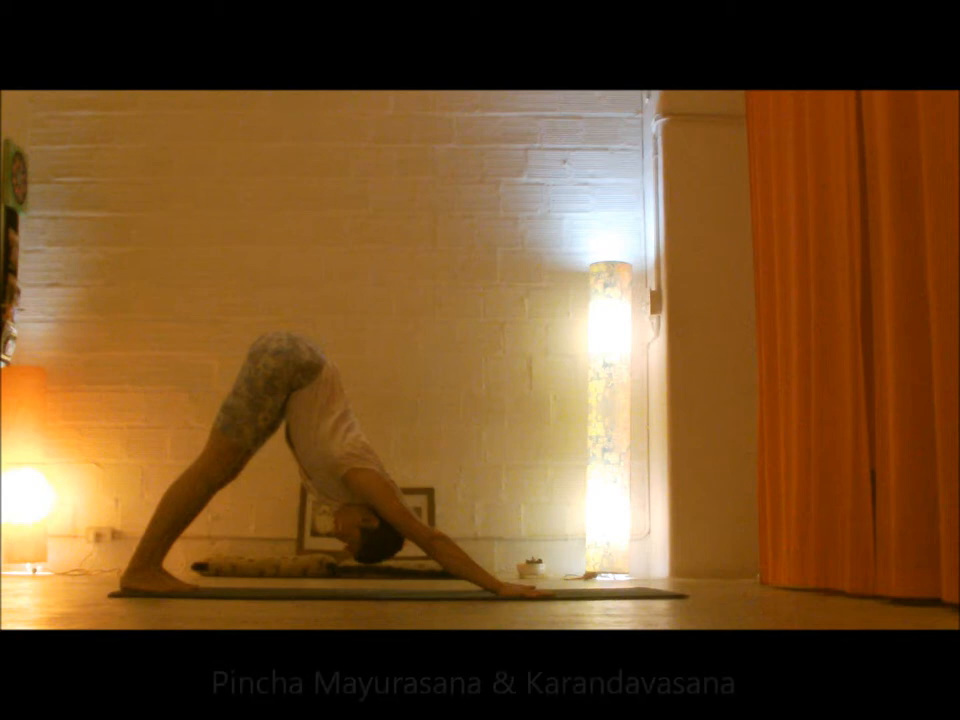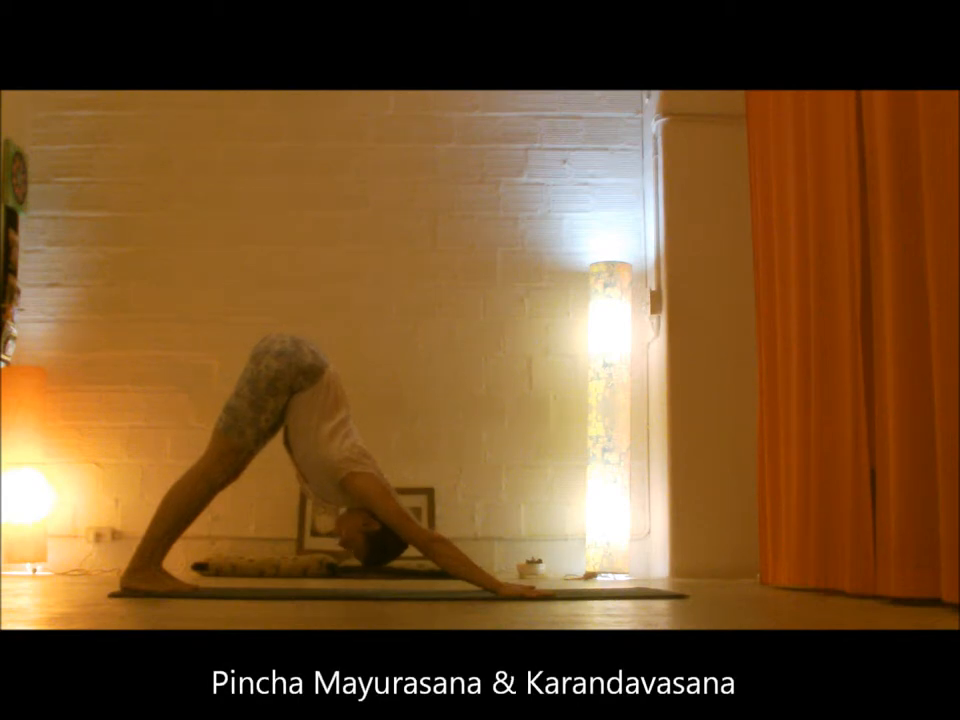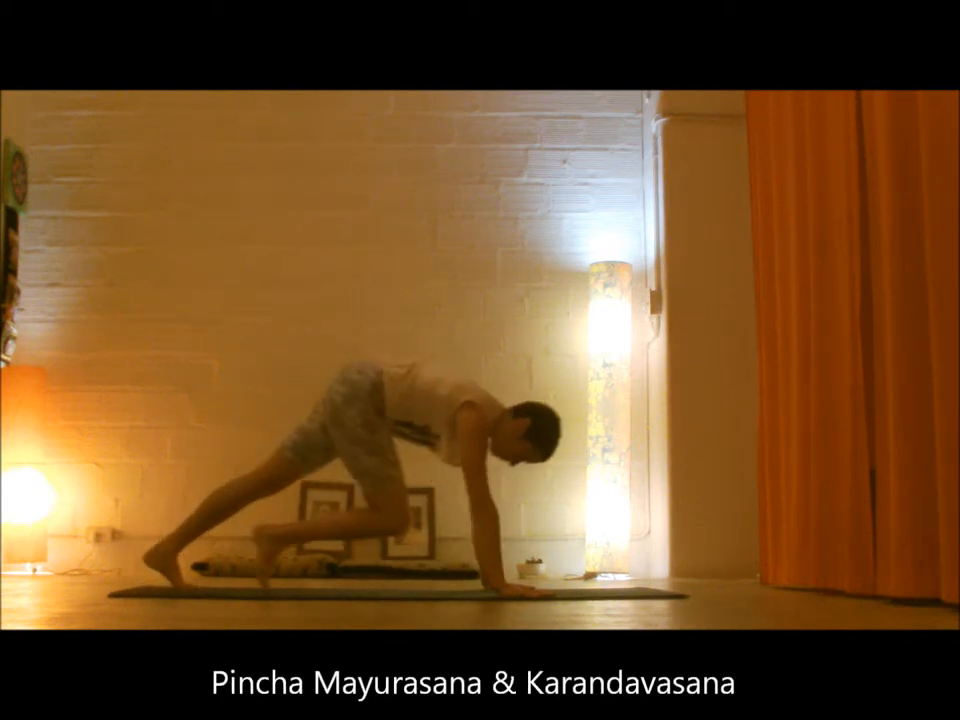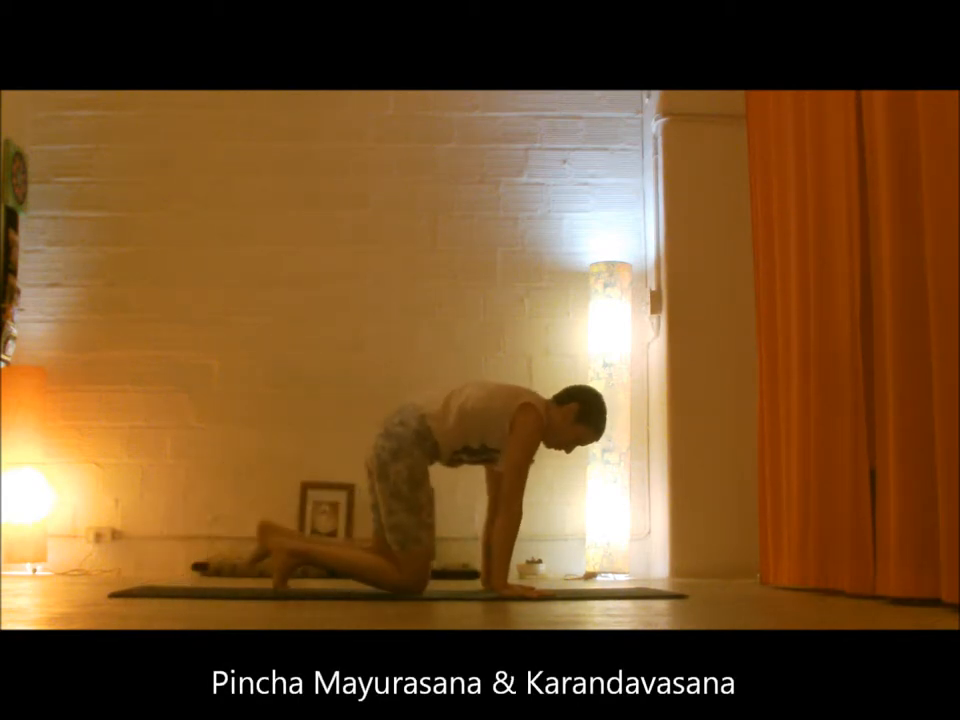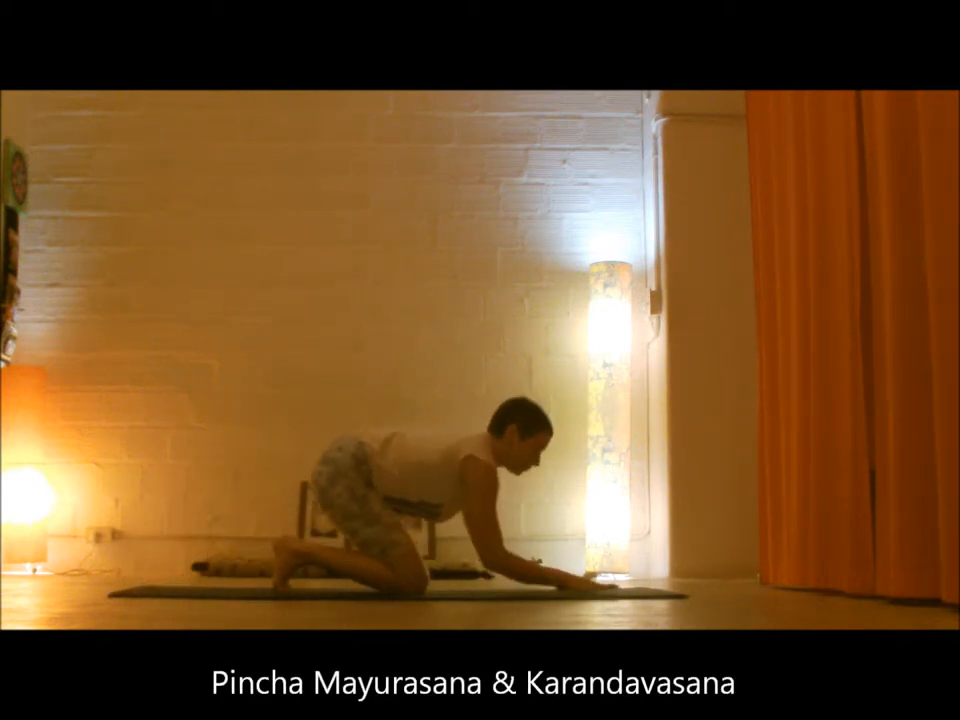
dt=1s
person 1, frame 1
right shoulder: (361, 480)
left elbow: (429, 538)
right elbow: (431, 539)
left hip: (289, 367)
right hip: (283, 358)
left knee: (223, 472)
right knee: (213, 467)
left ankle: (149, 566)
right ankle: (141, 567)
person 1, frame 2
left shoulder: (366, 489)
right shoulder: (360, 484)
left elbow: (428, 543)
right elbow: (429, 542)
left hip: (294, 369)
right hip: (285, 360)
left knee: (225, 473)
right knee: (214, 468)
left ankle: (149, 566)
right ankle: (140, 568)
person 1, frame 3
left shoulder: (485, 421)
right shoulder: (476, 418)
left elbow: (482, 508)
right elbow: (482, 507)
left wrist: (492, 576)
right wrist: (498, 582)
left hip: (353, 394)
right hip: (358, 396)
left knee: (264, 481)
right knee: (393, 520)
left ankle: (166, 550)
right ankle: (277, 536)
person 1, frame 4
left shoulder: (511, 420)
right shoulder: (533, 417)
left elbow: (496, 506)
right elbow: (511, 506)
left wrist: (489, 577)
right wrist: (500, 582)
left hip: (398, 436)
right hip: (406, 445)
left knee: (390, 561)
right knee: (411, 580)
left ankle: (280, 539)
right ankle: (293, 550)
person 1, frame 5
left shoulder: (474, 456)
right shoulder: (479, 467)
left elbow: (488, 552)
right elbow: (493, 558)
left wrist: (540, 577)
right wrist: (565, 580)
left hip: (345, 465)
right hip: (345, 472)
left knee: (405, 572)
right knee: (411, 582)
left ankle: (299, 551)
right ankle: (300, 552)
